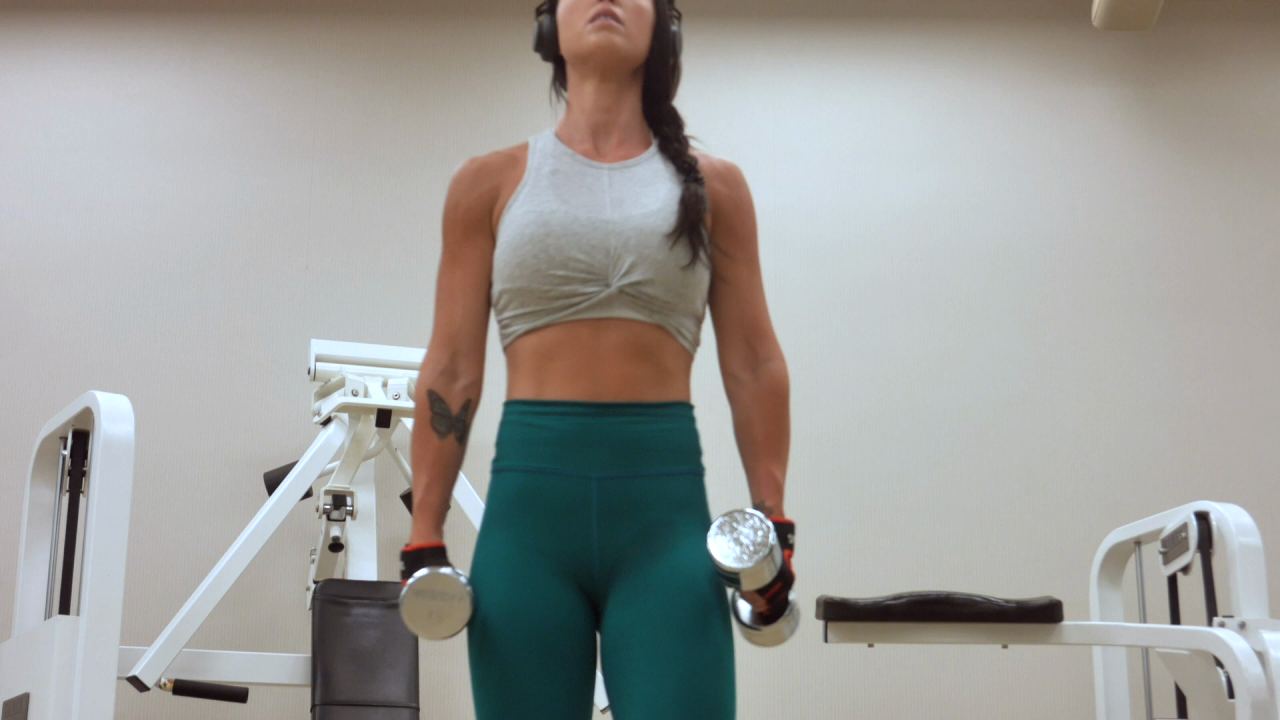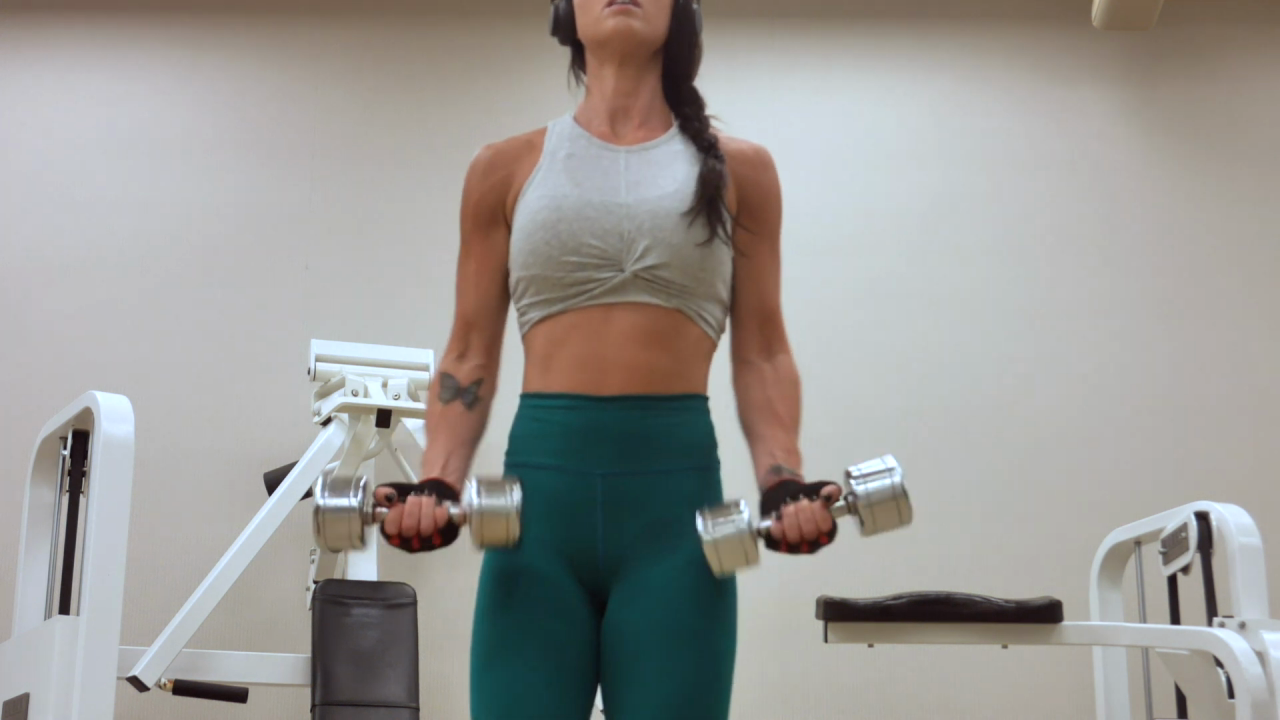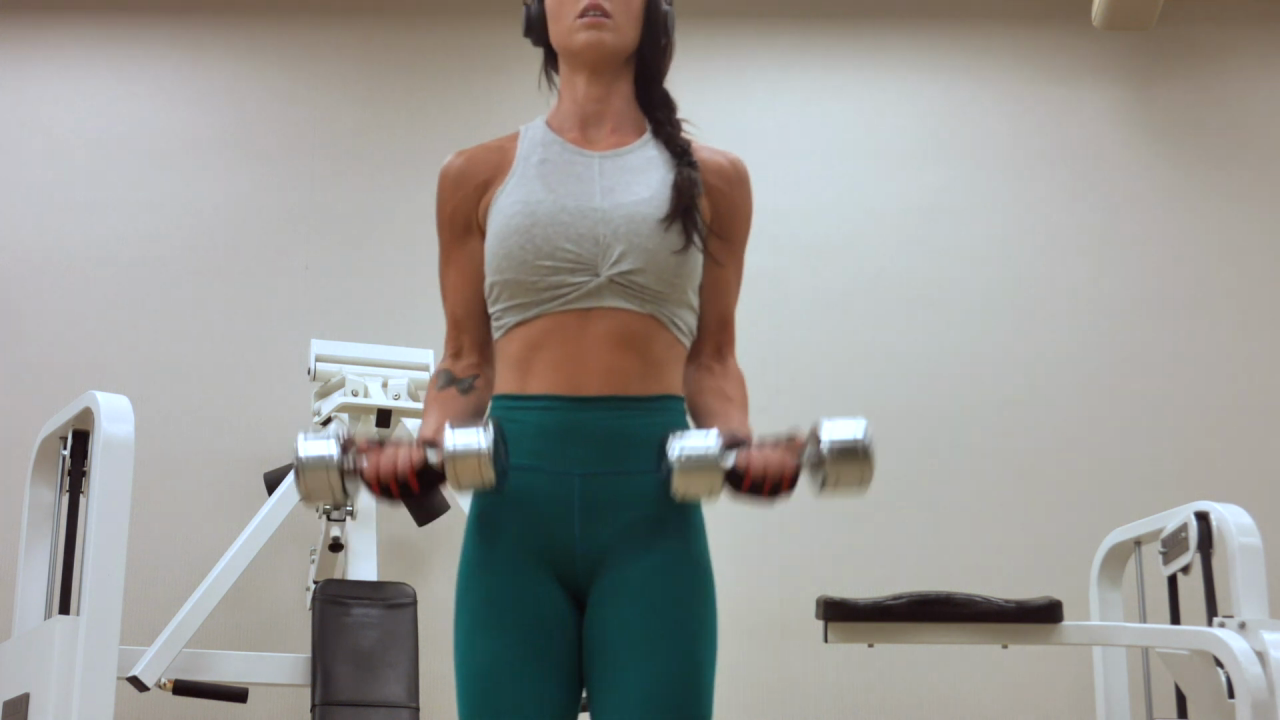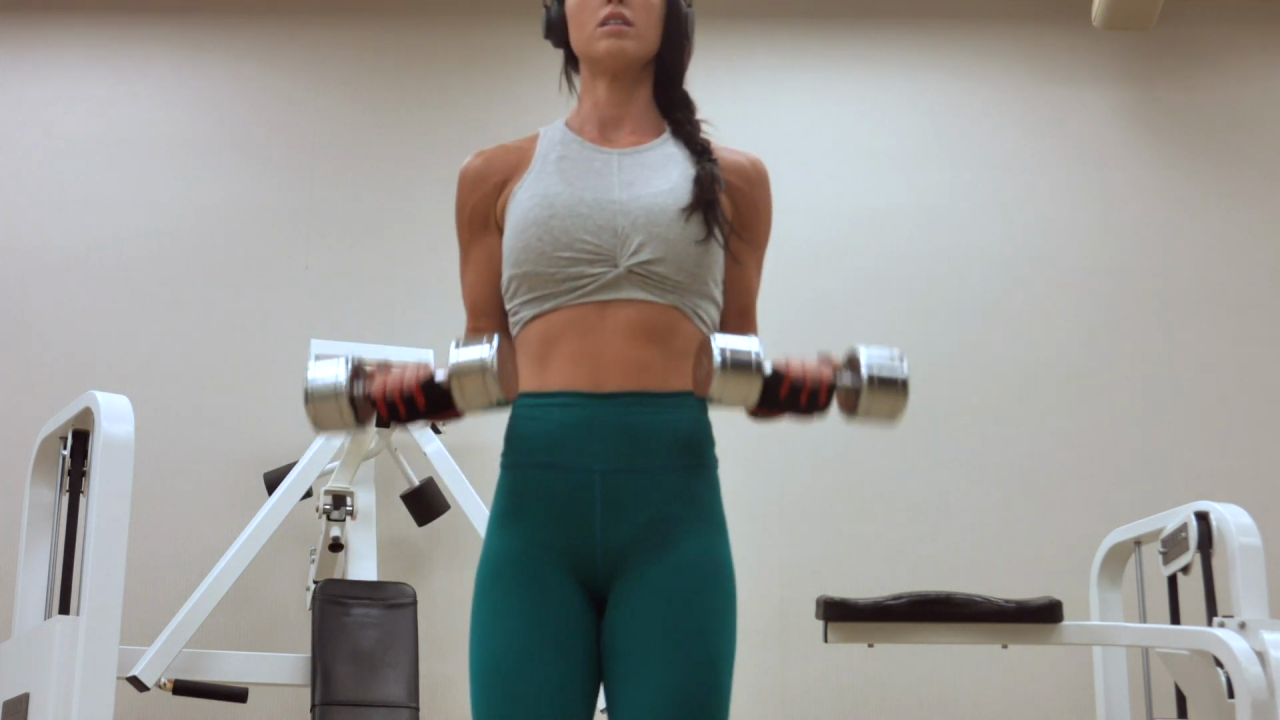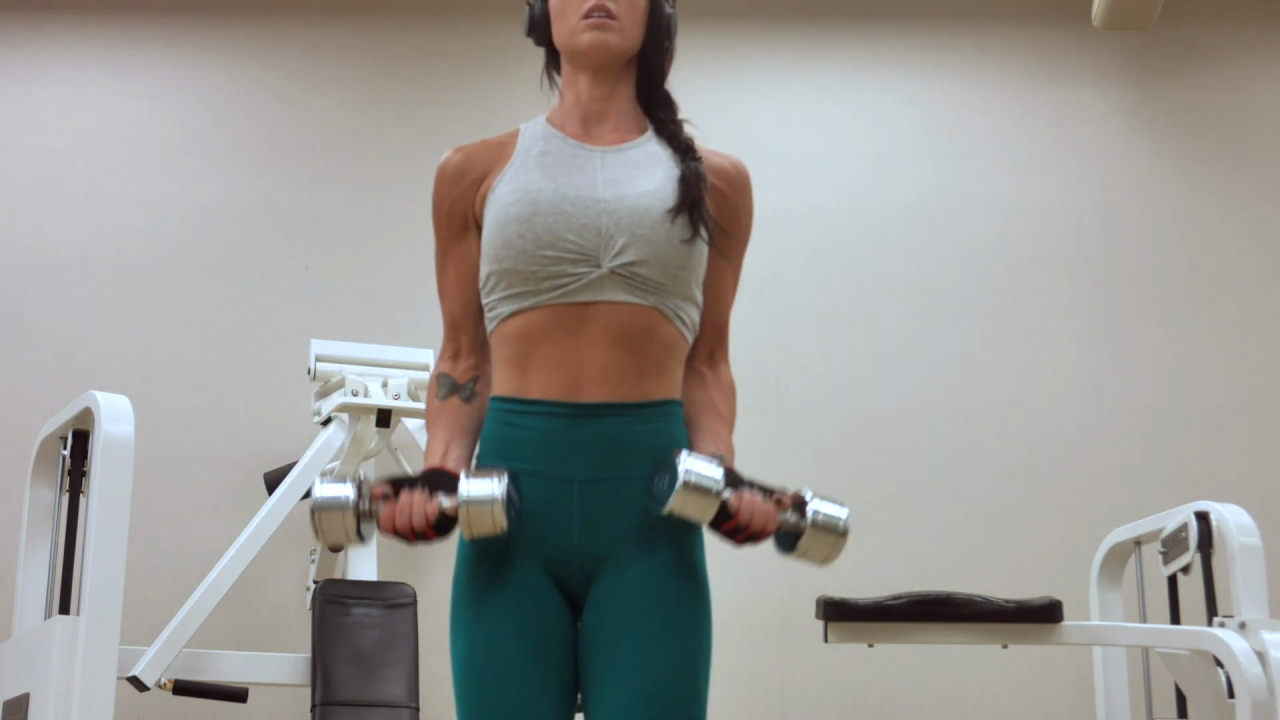
dt=0.7s
person 1, frame 1
left shoulder: (711, 186)
right shoulder: (489, 183)
left elbow: (754, 362)
right elbow: (450, 368)
left wrist: (772, 520)
right wrist: (425, 534)
left hip: (664, 503)
right hip: (529, 503)
person 1, frame 2
left shoulder: (737, 169)
right shoulder: (505, 170)
left elbow: (762, 352)
right elbow: (470, 355)
left wrist: (782, 481)
right wrist: (437, 482)
left hip: (674, 492)
right hip: (541, 487)
person 1, frame 3
left shoulder: (711, 177)
right shoulder: (477, 175)
left elbow: (710, 356)
right elbow: (467, 356)
left wrist: (741, 444)
right wrist: (425, 443)
left hip: (653, 501)
right hip: (517, 496)
person 1, frame 4
left shoulder: (731, 177)
right shoulder: (496, 175)
left wrist: (773, 385)
right wrist: (438, 387)
left hip: (673, 497)
right hip: (537, 493)
person 1, frame 5
left shoulder: (713, 180)
right shoulder: (475, 172)
left elbow: (705, 362)
right elbow: (463, 356)
right wrist: (437, 475)
left hip: (649, 501)
right hip: (512, 496)
